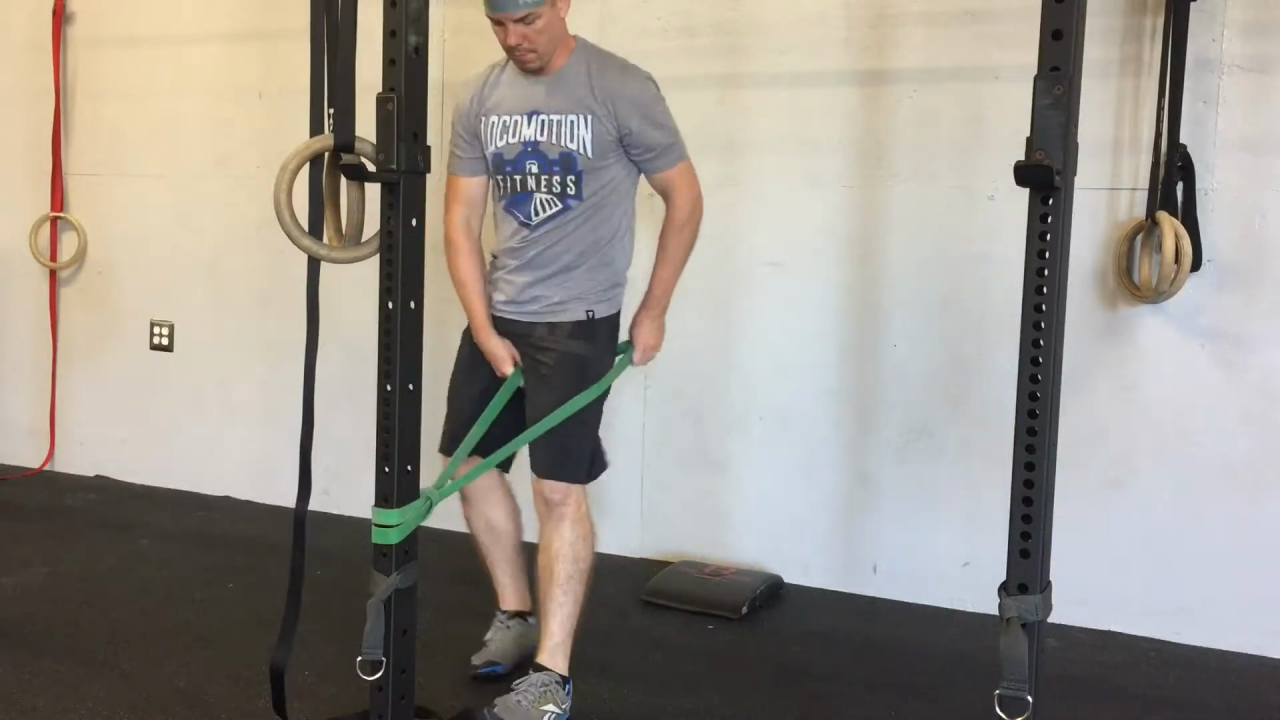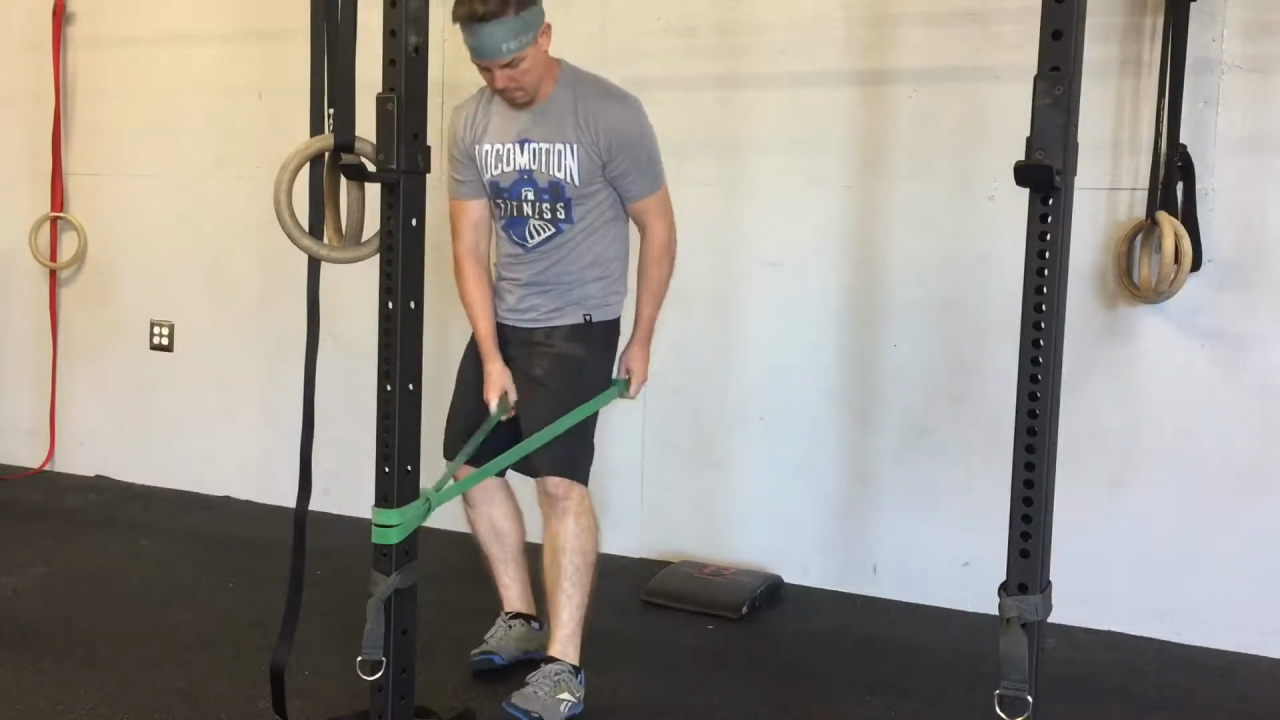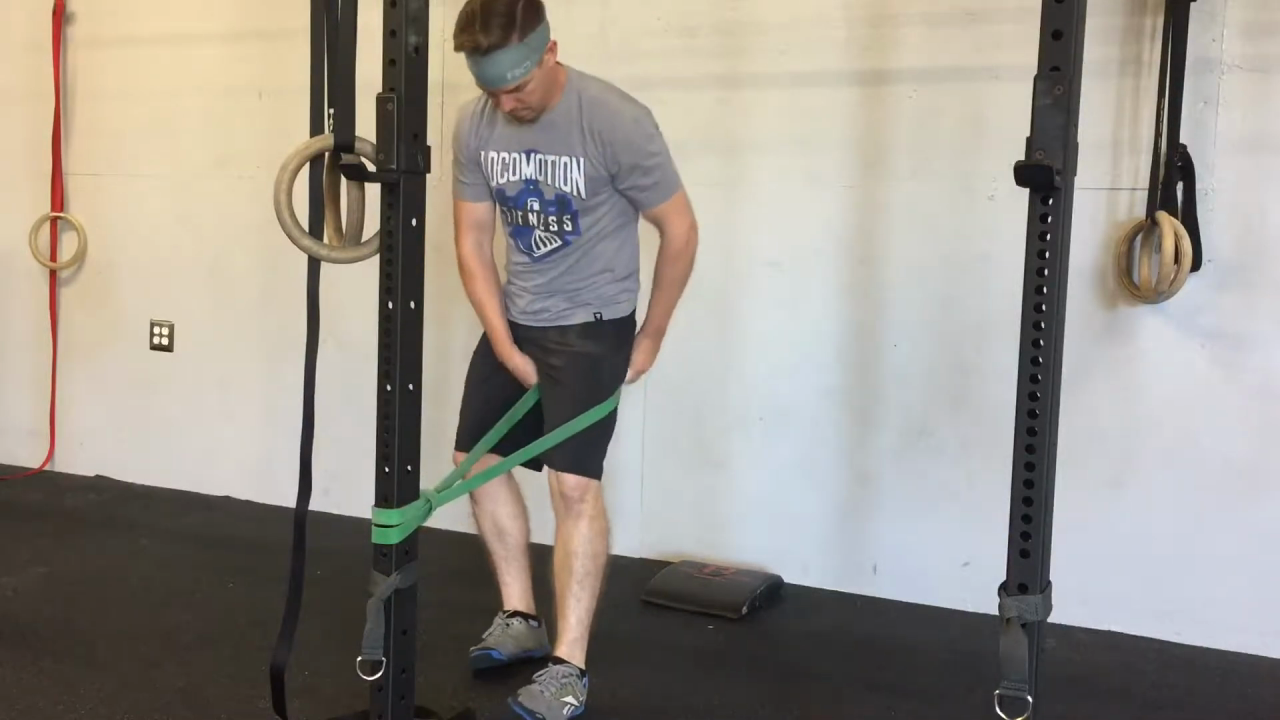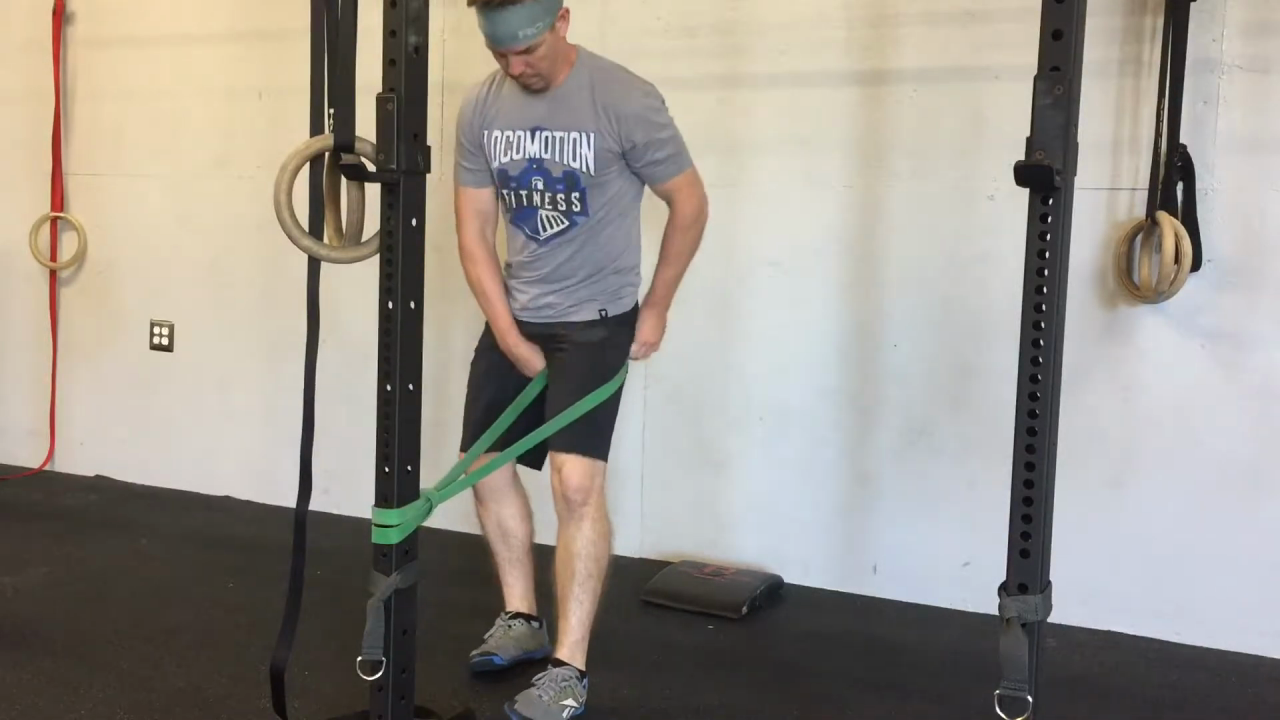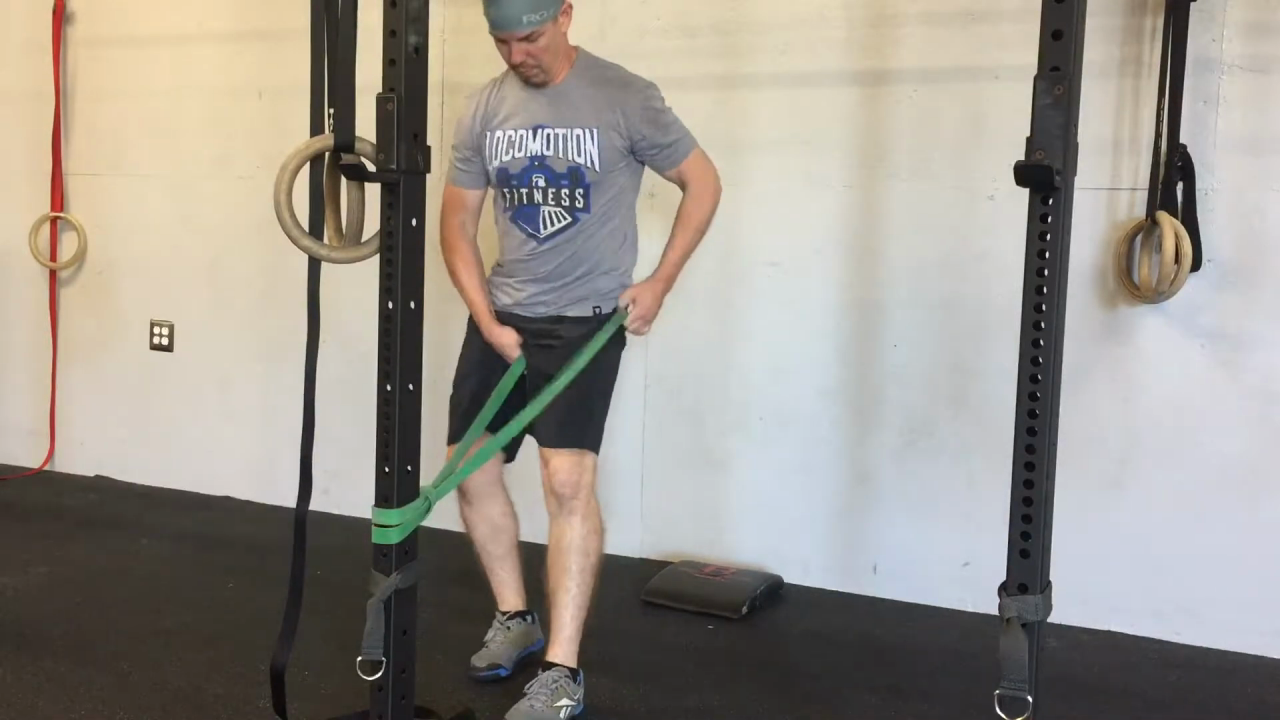
dt=0.4s
person 1, frame 1
left shoulder: (622, 90)
right shoulder: (480, 98)
left elbow: (683, 200)
right elbow: (460, 221)
left wrist: (653, 309)
right wrist: (484, 329)
left hip: (578, 321)
right hip: (497, 315)
left knee: (559, 487)
right knee: (475, 468)
right ankle: (517, 617)
person 1, frame 2
left shoulder: (611, 114)
right shoulder: (470, 122)
left elbow: (657, 232)
right elbow: (470, 246)
left wrist: (640, 341)
right wrist: (491, 357)
left hip: (577, 325)
right hip: (503, 321)
left knee: (560, 483)
right knee: (470, 466)
right ankle: (521, 619)
person 1, frame 3
left shoulder: (615, 121)
right shoulder: (474, 125)
left elbow: (680, 231)
right elbow: (472, 244)
left wrist: (651, 336)
right wrist: (505, 348)
left hip: (592, 326)
right hip: (516, 321)
left knee: (573, 485)
right knee: (478, 460)
right ankle: (521, 617)
person 1, frame 4
left shoulder: (624, 101)
right shoulder: (481, 107)
left elbow: (689, 205)
right elbow: (473, 231)
left wrist: (656, 306)
right wrist: (508, 335)
left hip: (595, 322)
right hip: (515, 319)
left knee: (575, 482)
right knee: (484, 463)
right ankle: (522, 619)
person 1, frame 5
left shoulder: (625, 97)
right shoulder: (483, 109)
left elbow: (703, 181)
right elbow: (457, 226)
left wrist: (660, 281)
right wrist: (488, 320)
left hip: (587, 317)
right hip: (502, 316)
left knee: (568, 478)
right knee: (473, 466)
right ankle: (515, 619)
